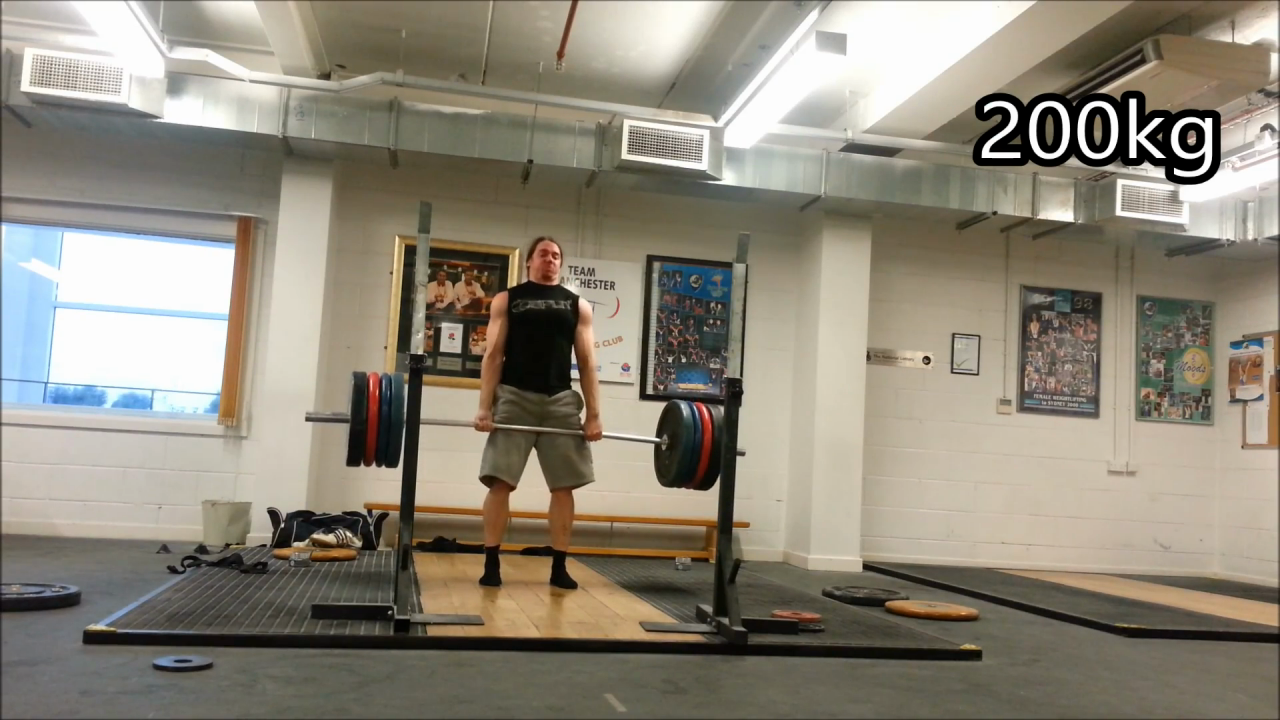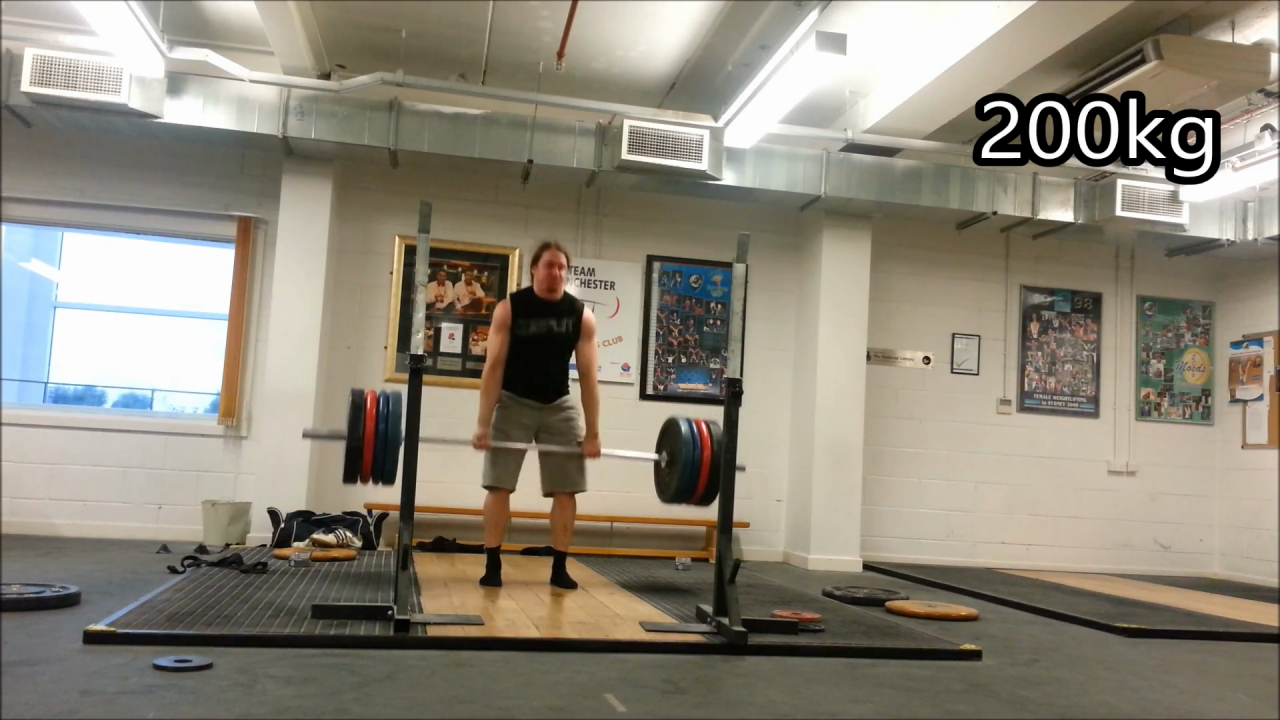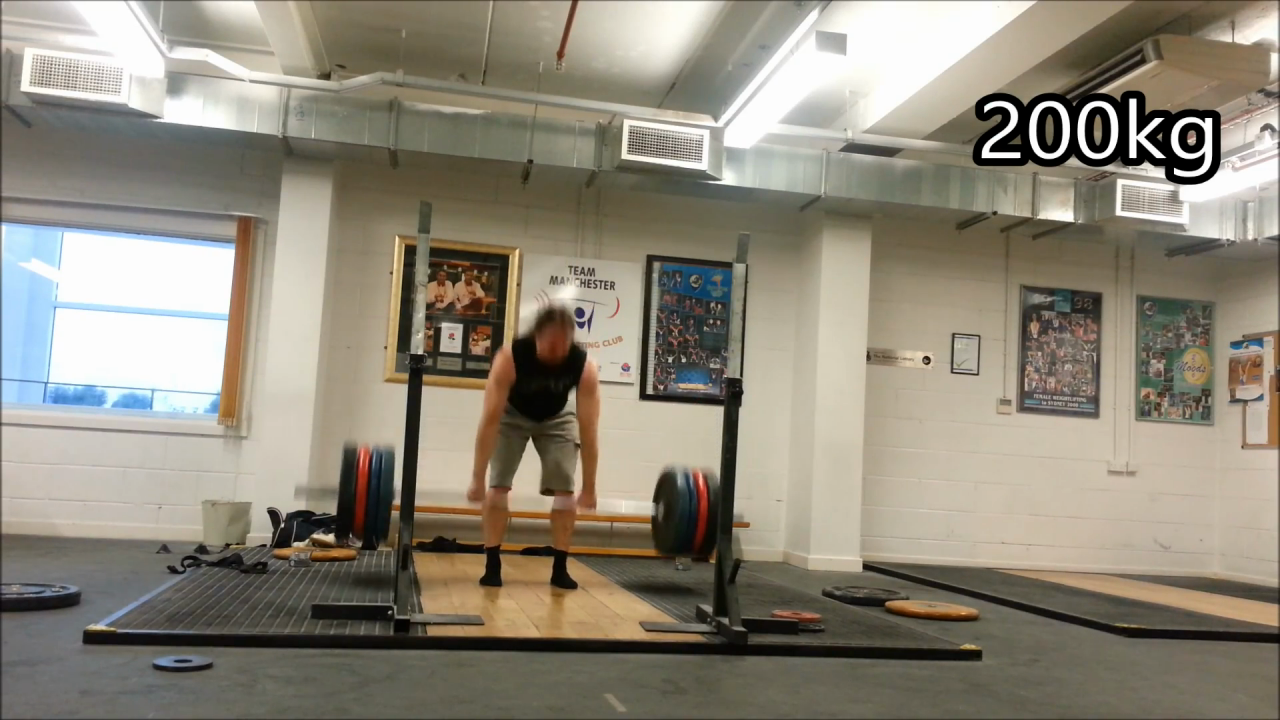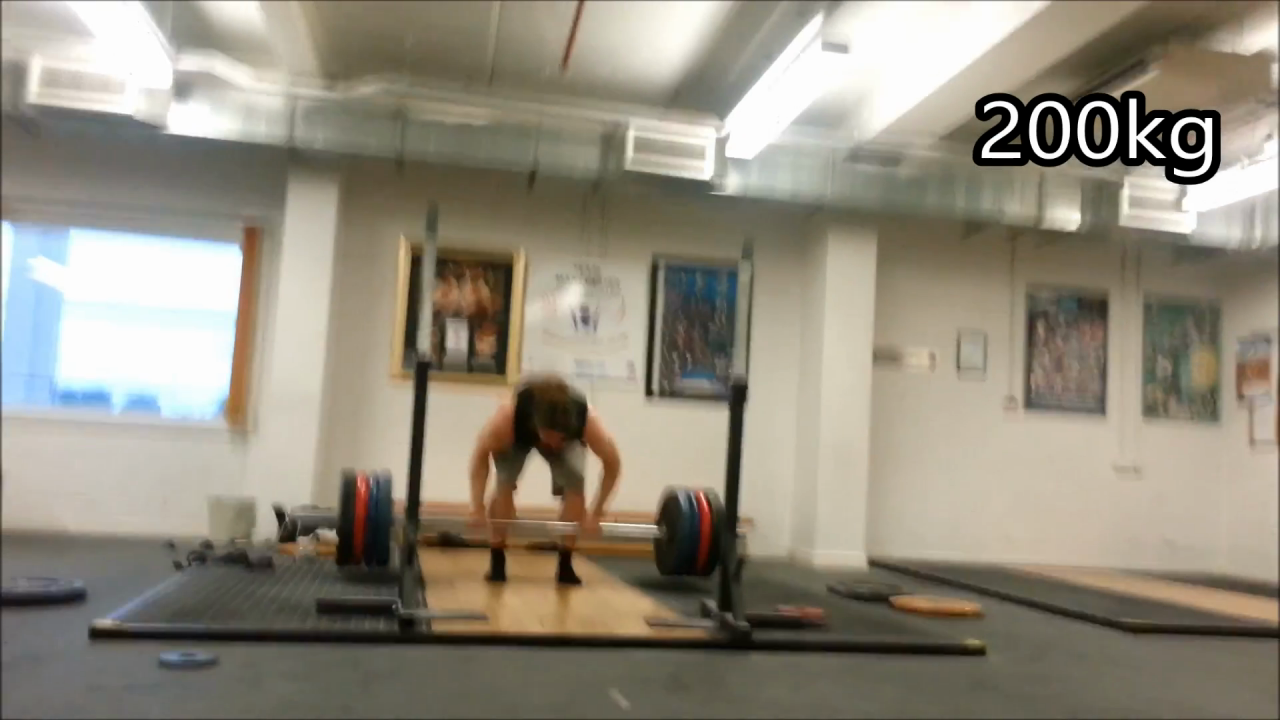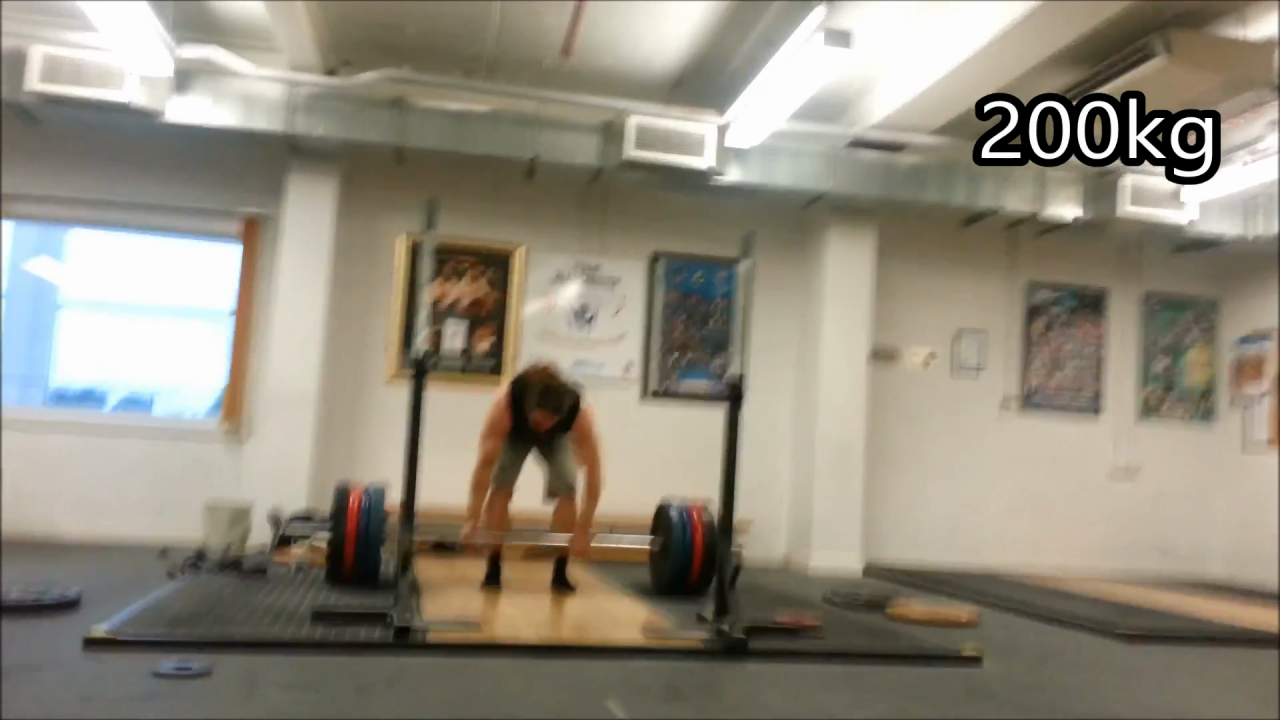
dt=0.2s
person 1, frame 1
left shoulder: (578, 305)
right shoulder: (507, 300)
left elbow: (587, 362)
right elbow: (493, 355)
left wrist: (593, 415)
right wrist: (485, 407)
left hip: (561, 402)
right hip: (514, 398)
left knee: (565, 486)
right knee: (499, 483)
left ankle: (559, 568)
right ankle: (491, 566)
person 1, frame 2
left shoulder: (582, 315)
right shoulder: (510, 308)
left elbow: (588, 376)
right elbow: (493, 367)
left wrist: (592, 432)
right wrist: (484, 423)
left hip: (558, 408)
right hip: (513, 403)
left knee: (566, 488)
right knee: (499, 484)
left ankle: (559, 568)
right ankle: (492, 566)
person 1, frame 3
left shoulder: (584, 367)
right shoulder: (510, 358)
left elbow: (589, 432)
right elbow: (489, 421)
left wrist: (588, 489)
right wrist: (478, 480)
left hip: (556, 418)
right hip: (514, 414)
left knee: (565, 488)
right knee: (499, 484)
left ankle: (560, 569)
right ankle: (492, 566)
person 1, frame 4
left shoulder: (588, 424)
right shoulder: (509, 417)
left elbow: (613, 464)
right elbow: (480, 456)
left wrist: (596, 513)
right wrist: (478, 505)
right hip: (517, 436)
left knee: (574, 487)
right knee: (505, 483)
left ankle: (565, 566)
right ankle: (497, 564)
person 1, frame 5
left shoulder: (580, 414)
right shoulder: (505, 404)
left elbow: (593, 475)
right elbow: (485, 464)
left wrist: (582, 531)
right wrist: (473, 520)
left hip: (559, 437)
right hip: (514, 432)
left knee: (566, 490)
right knee: (501, 486)
left ankle: (560, 572)
right ankle: (493, 569)
